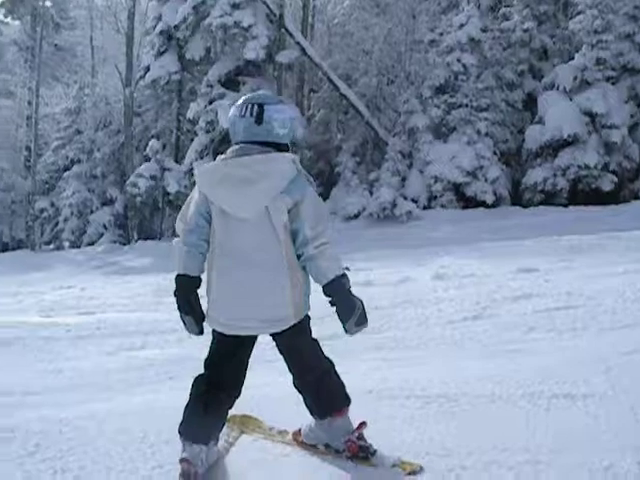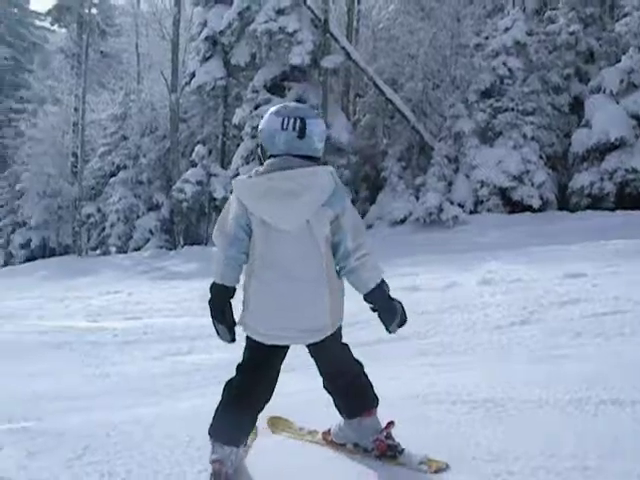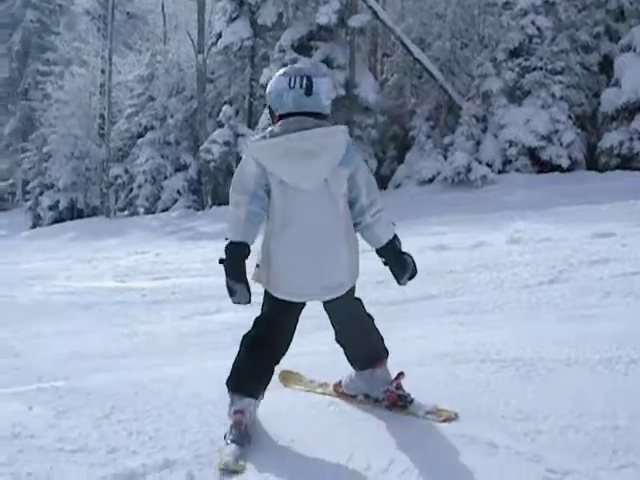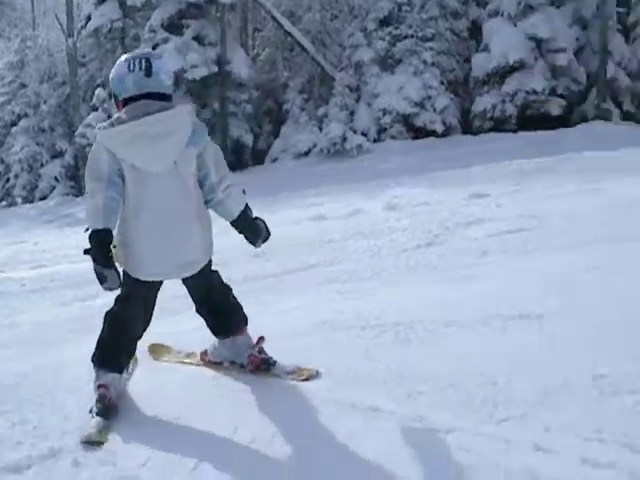
dt=0.3s
person 1, frame 1
left shoulder: (210, 181)
right shoulder: (292, 179)
left elbow: (190, 239)
right elbow: (314, 244)
left wrist: (185, 289)
right wrist: (339, 292)
left hip: (230, 305)
right hip: (284, 302)
left knee: (220, 376)
right knee: (308, 364)
left ankle: (196, 449)
right ankle: (335, 427)
person 1, frame 2
left shoulder: (247, 194)
right shoulder: (331, 191)
left elbow: (229, 252)
right elbow: (354, 253)
left wrist: (220, 299)
right wrist: (381, 297)
left hip: (266, 313)
right hip: (320, 311)
left knee: (252, 380)
right knee: (338, 366)
right ankle: (364, 426)
person 1, frame 3
left shoulder: (262, 154)
right shoulder: (343, 149)
left elbow: (246, 210)
right elbow: (367, 208)
left wrist: (235, 258)
right wrist: (392, 251)
left hip: (284, 270)
right hip: (337, 266)
left knee: (268, 335)
right knee: (351, 321)
left ankle: (242, 403)
right ankle: (375, 379)
person 1, frame 4
left shoulder: (109, 141)
right shoulder: (186, 127)
left elbow: (102, 197)
right elbow: (217, 182)
left wrist: (98, 244)
right wrist: (244, 218)
left hip: (141, 250)
right hip: (190, 243)
left knee: (129, 312)
right knee: (210, 291)
left ankle: (107, 379)
right ankle: (239, 345)
